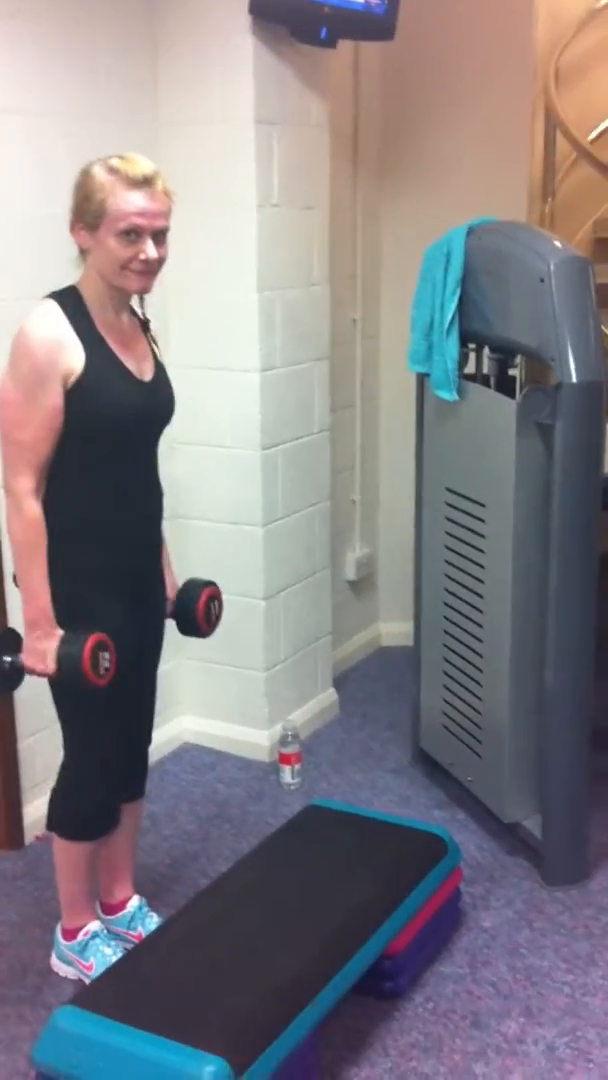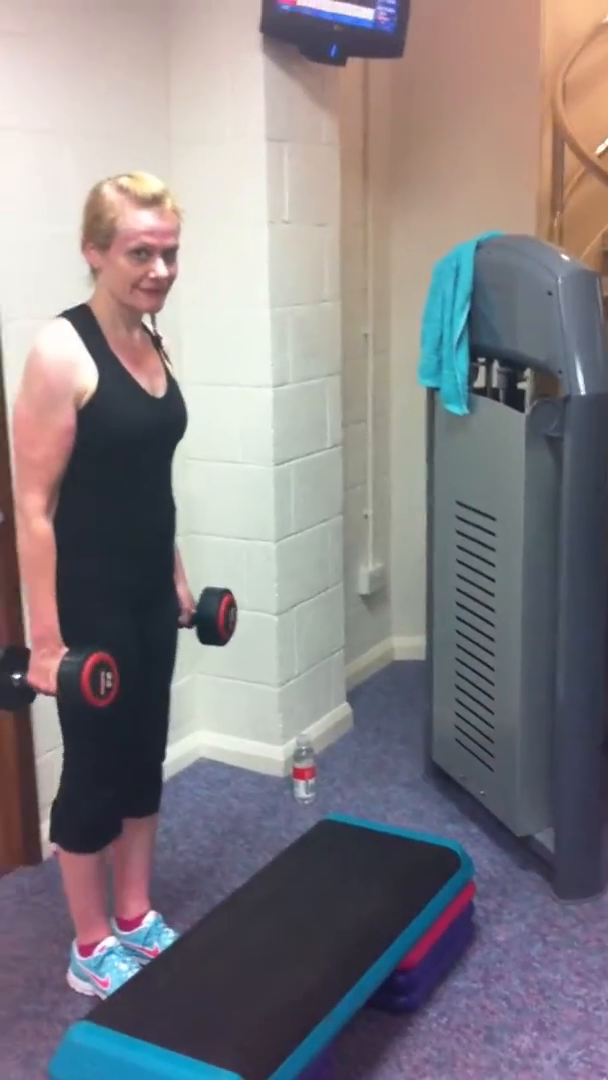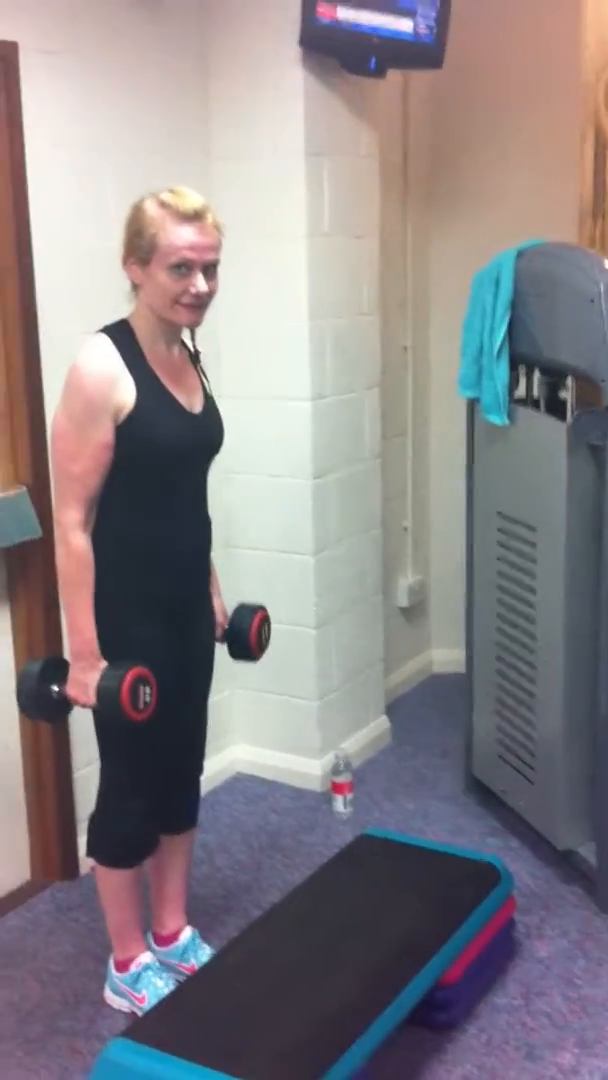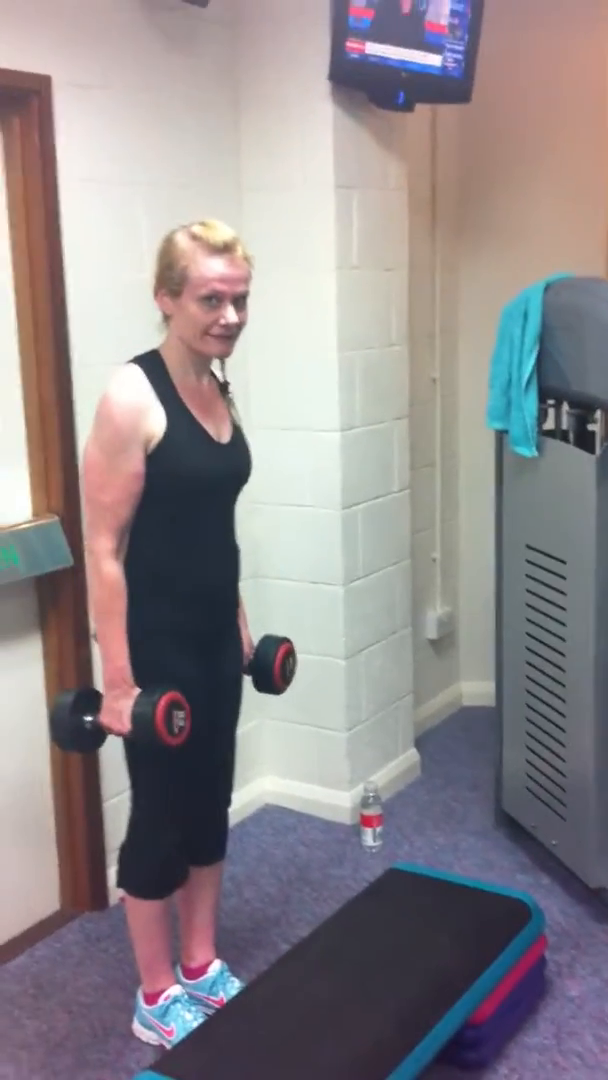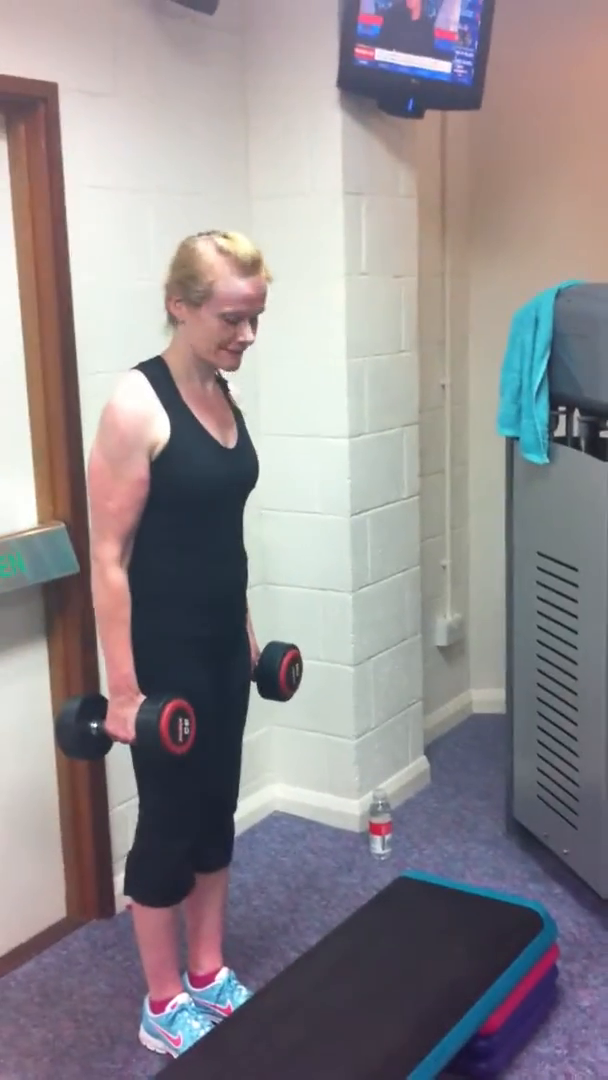
dt=0.3s
person 1, frame 1
left shoulder: (138, 327)
left wrist: (165, 568)
left hip: (138, 576)
right hip: (79, 584)
left knee: (130, 744)
right knee: (93, 755)
left ankle: (121, 905)
right ankle: (75, 935)
person 1, frame 2
left shoulder: (151, 343)
right shoulder: (61, 353)
right elbow: (33, 506)
left wrist: (178, 577)
right wrist: (45, 637)
left hip: (147, 595)
right hip: (89, 602)
left knee: (144, 756)
right knee: (95, 770)
left ankle: (137, 920)
right ankle: (91, 949)
person 1, frame 3
left shoulder: (188, 358)
right shoulder: (101, 368)
right elbow: (72, 520)
left wrist: (212, 592)
right wrist: (83, 651)
left hip: (185, 607)
right hip: (126, 615)
left knee: (181, 771)
right knee: (132, 783)
left ankle: (174, 935)
right ankle: (128, 964)
person 1, frame 4
left shoulder: (218, 388)
right shoulder: (132, 398)
right elbow: (103, 549)
left wrist: (240, 625)
right wrist: (117, 678)
left hip: (214, 636)
right hip: (157, 643)
left knee: (209, 801)
right knee: (161, 812)
left ankle: (203, 968)
right ankle: (157, 997)
person 1, frame 5
left shoulder: (222, 394)
right shoulder: (136, 405)
right elbow: (108, 557)
left wrist: (247, 631)
right wrist: (122, 685)
left hip: (223, 642)
right hip: (164, 650)
left knee: (216, 809)
right knee: (169, 819)
left ankle: (209, 976)
right ankle: (163, 1006)
